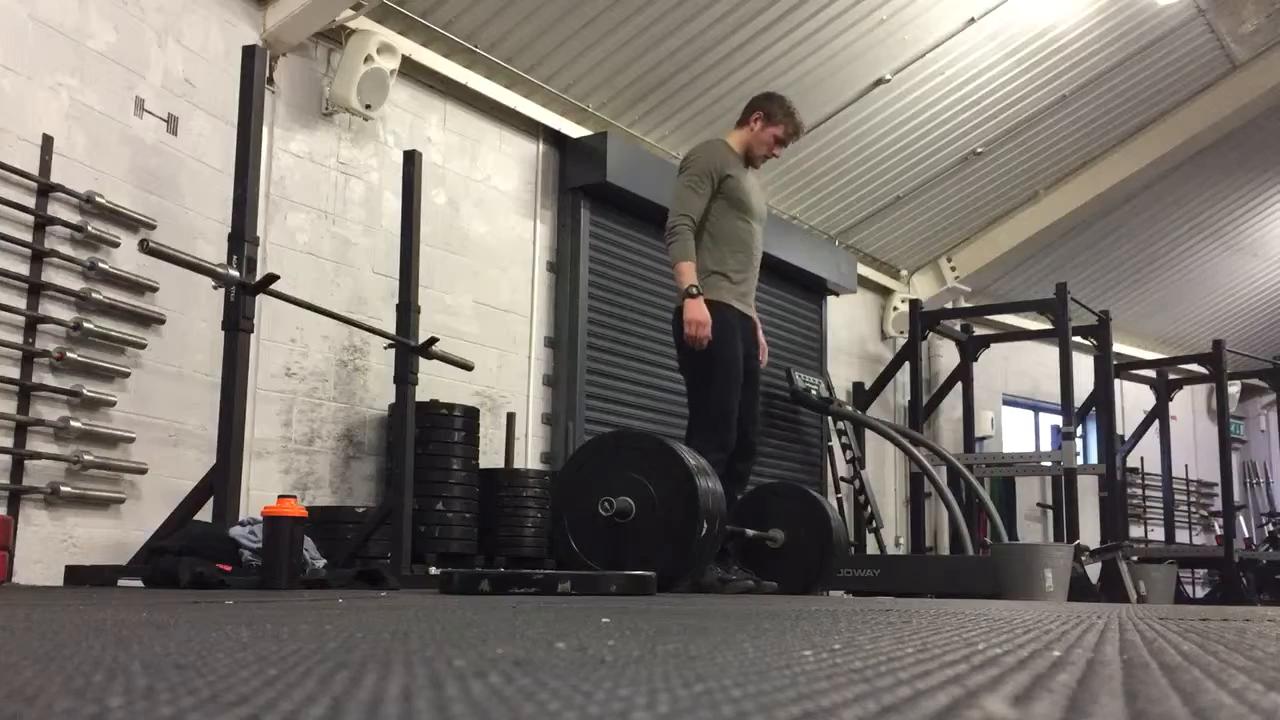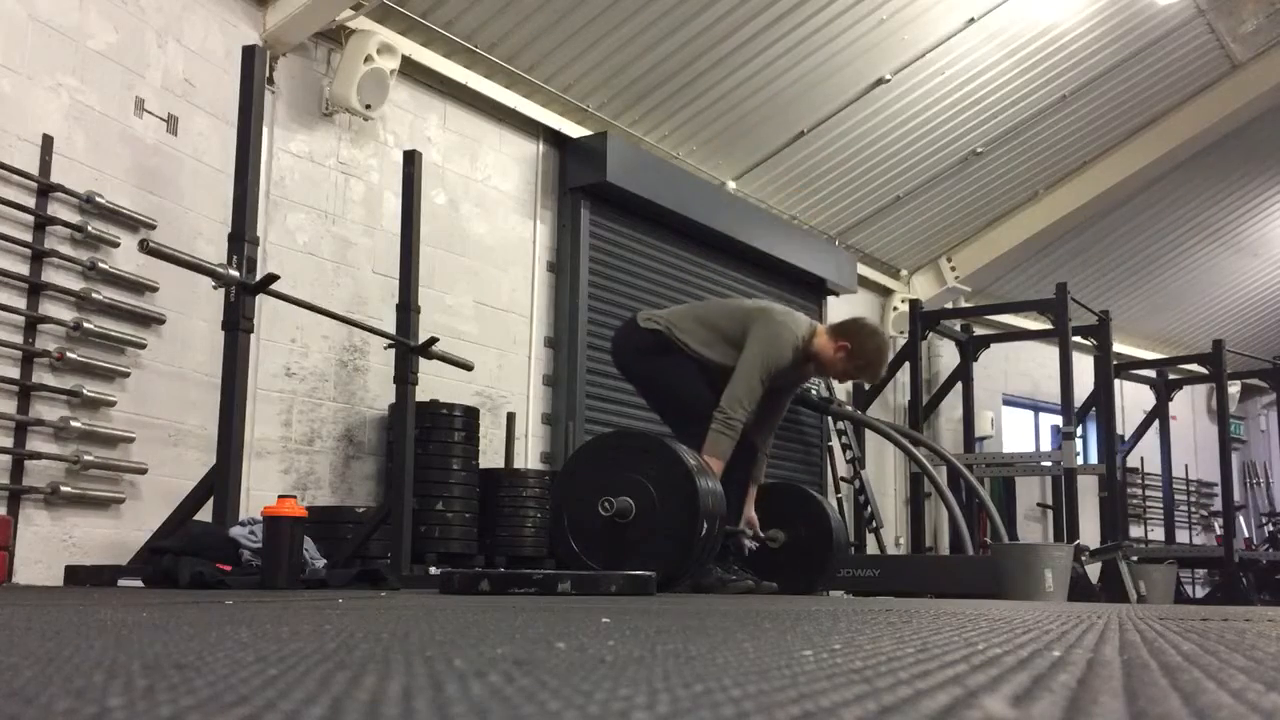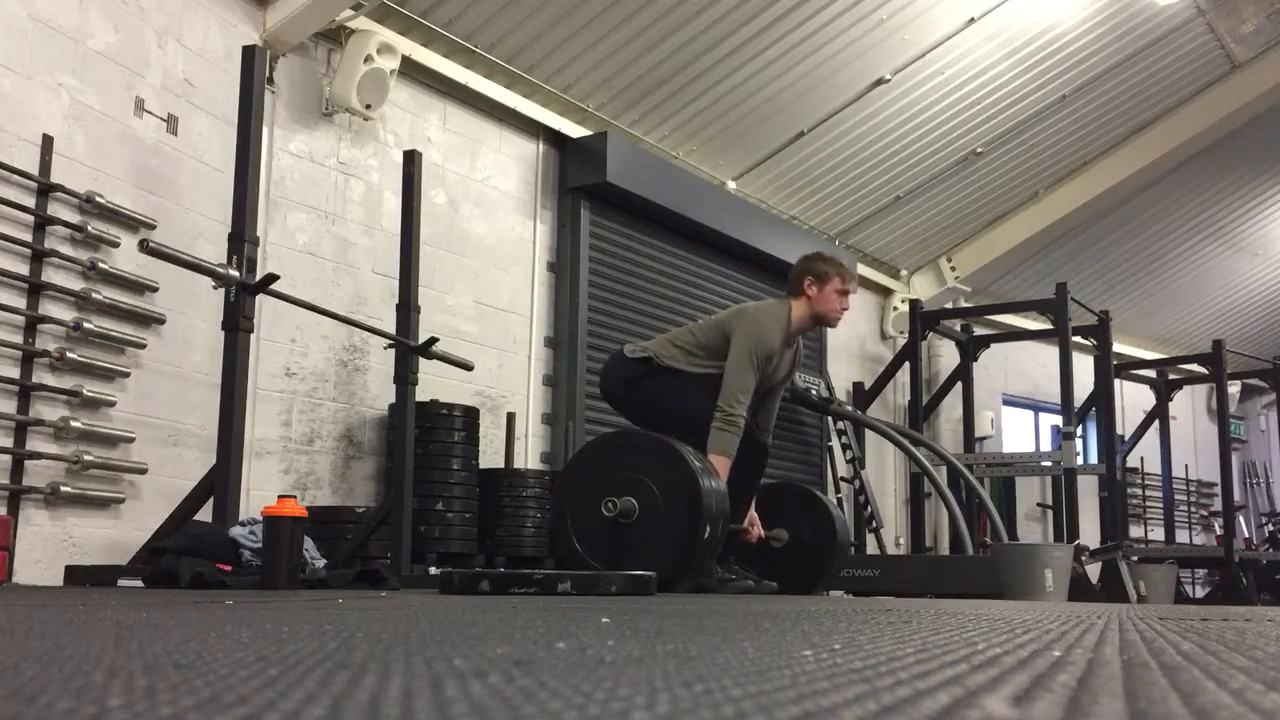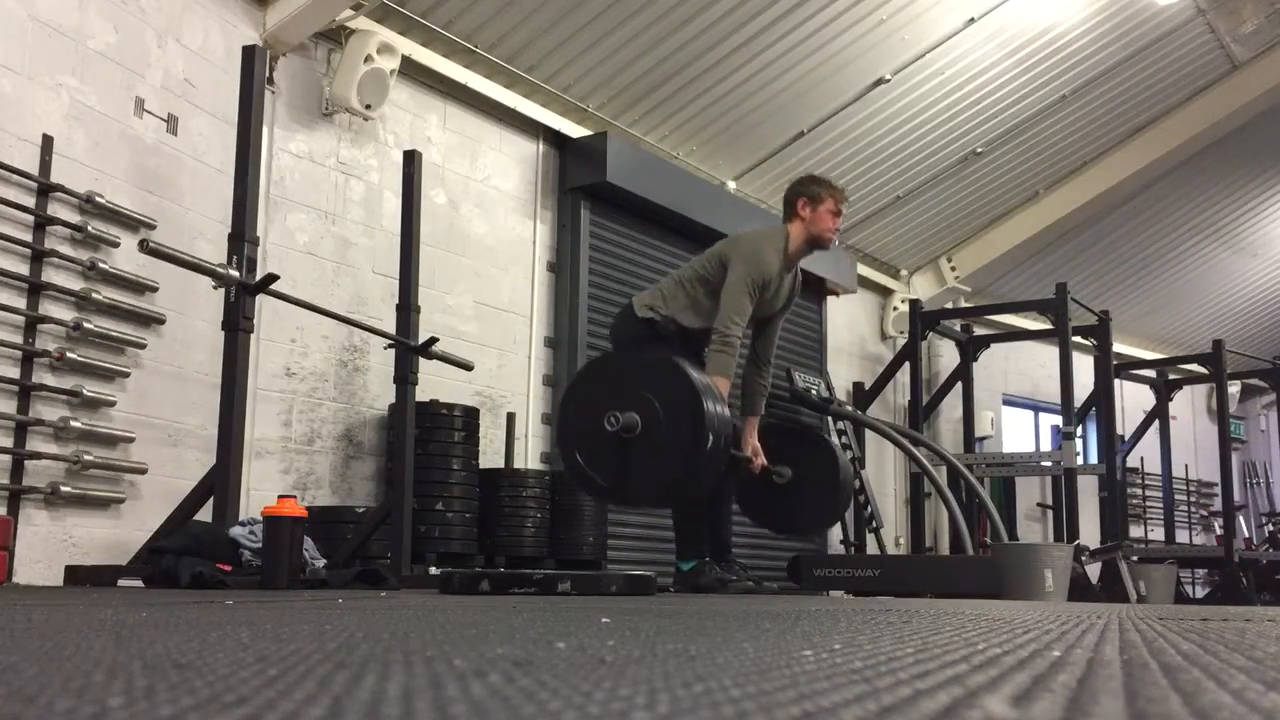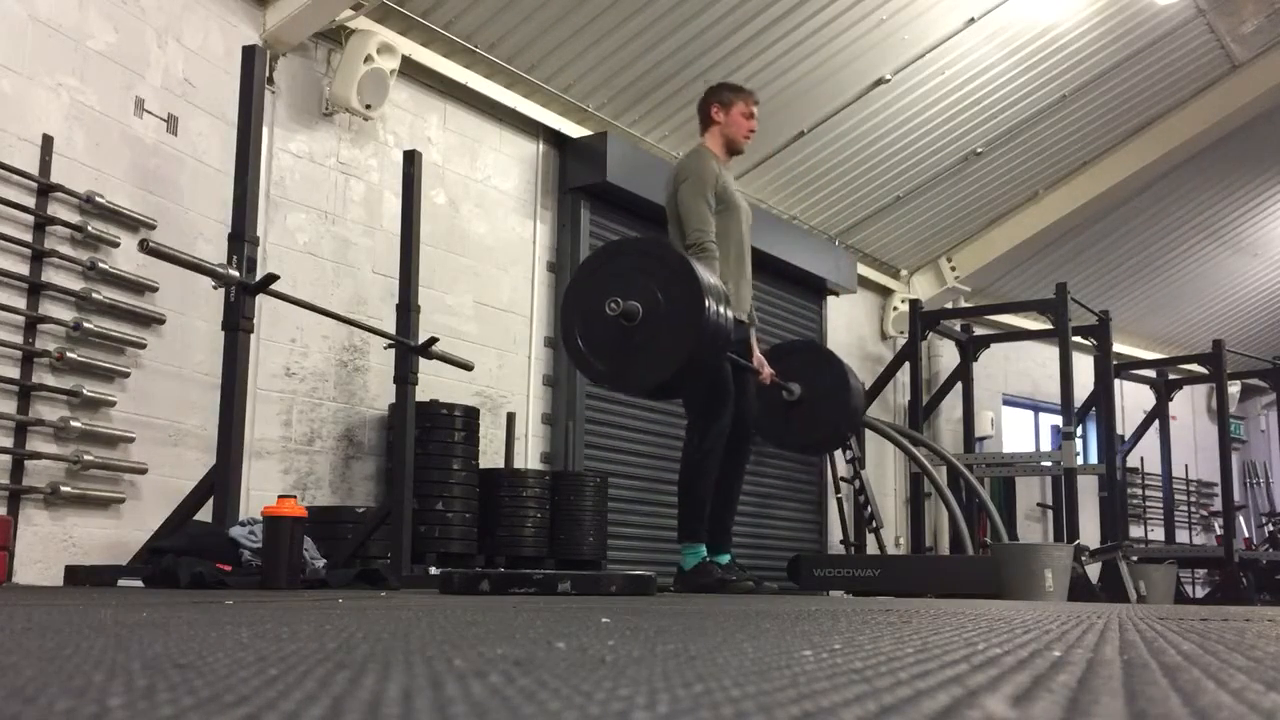
dt=1s
person 1, frame 1
left shoulder: (750, 182)
right shoulder: (709, 158)
right elbow: (680, 229)
left wrist: (752, 326)
right wrist: (692, 294)
left hip: (737, 319)
right hip: (708, 317)
left knee: (739, 447)
right knee: (711, 440)
left ankle: (717, 556)
person 1, frame 2
left shoulder: (801, 362)
right shoulder: (781, 337)
left elbow: (760, 432)
right elbow: (730, 415)
left wrist: (746, 504)
left hip: (679, 353)
right hip: (645, 342)
left knee: (739, 444)
right knee: (710, 435)
left ankle: (720, 558)
person 1, frame 3
left shoulder: (792, 351)
right shoulder: (761, 325)
left elbow: (760, 427)
right elbow: (730, 414)
left wrist: (746, 507)
left hip: (672, 382)
right hip: (633, 374)
left knee: (752, 448)
right knee: (723, 438)
left ankle: (718, 560)
right ankle: (696, 564)
person 1, frame 4
left shoulder: (791, 277)
right shoulder: (758, 252)
left elbow: (761, 361)
right elbow: (726, 337)
left wrist: (750, 433)
left hip: (680, 337)
right hip: (647, 328)
left ankle: (720, 560)
right ankle: (692, 566)
person 1, frame 5
left shoulder: (725, 180)
right shoulder: (699, 167)
right elbow: (702, 247)
left wrist: (753, 344)
left hip: (730, 326)
left knee: (738, 434)
right knee: (711, 428)
left ankle: (719, 556)
right ankle: (693, 561)
